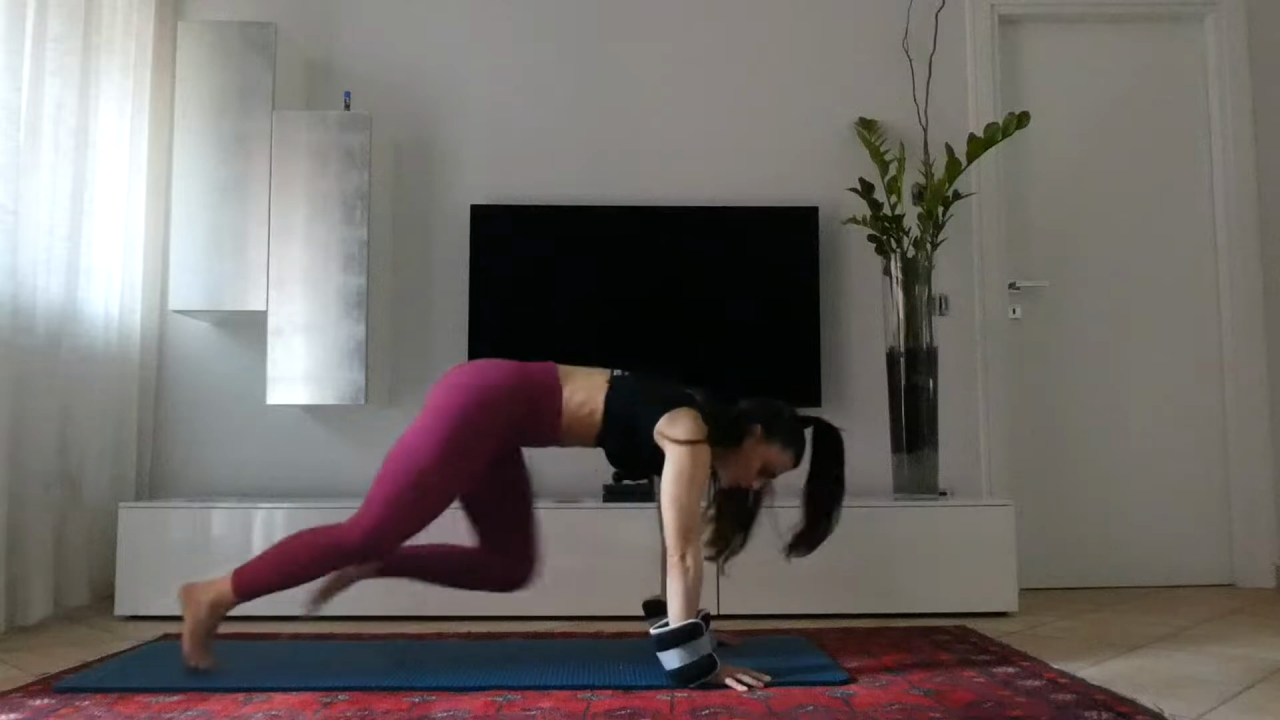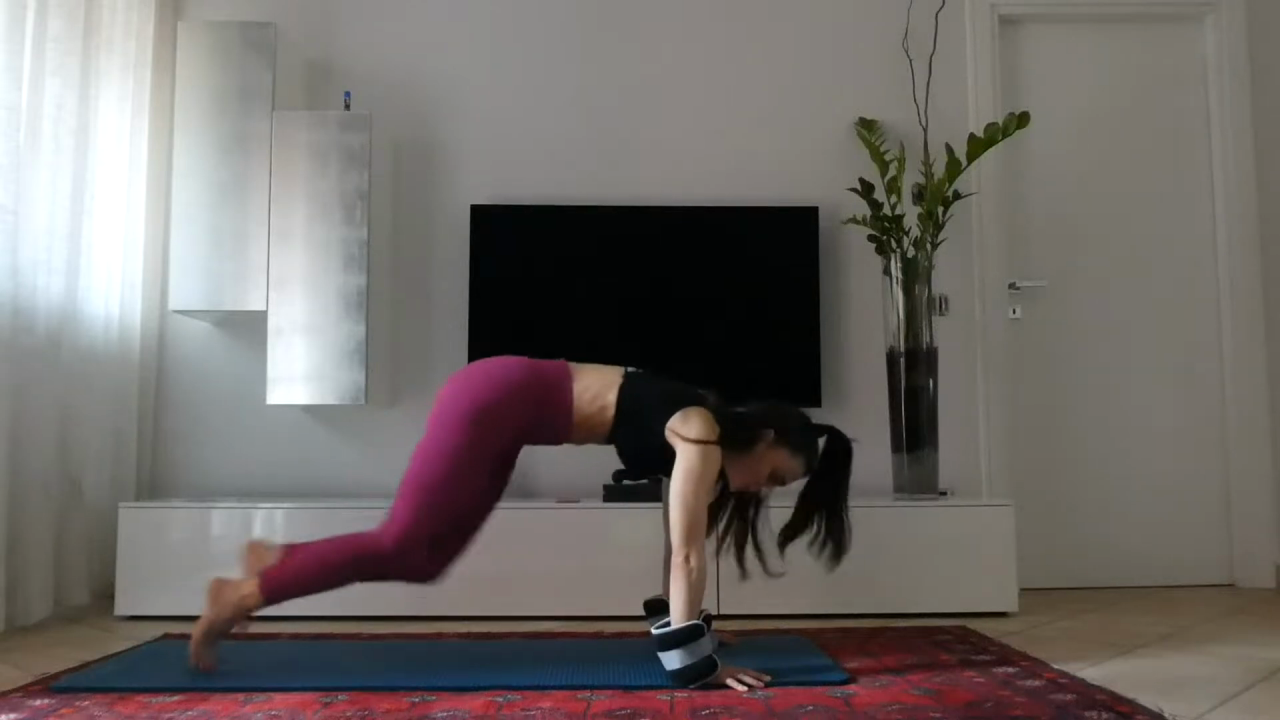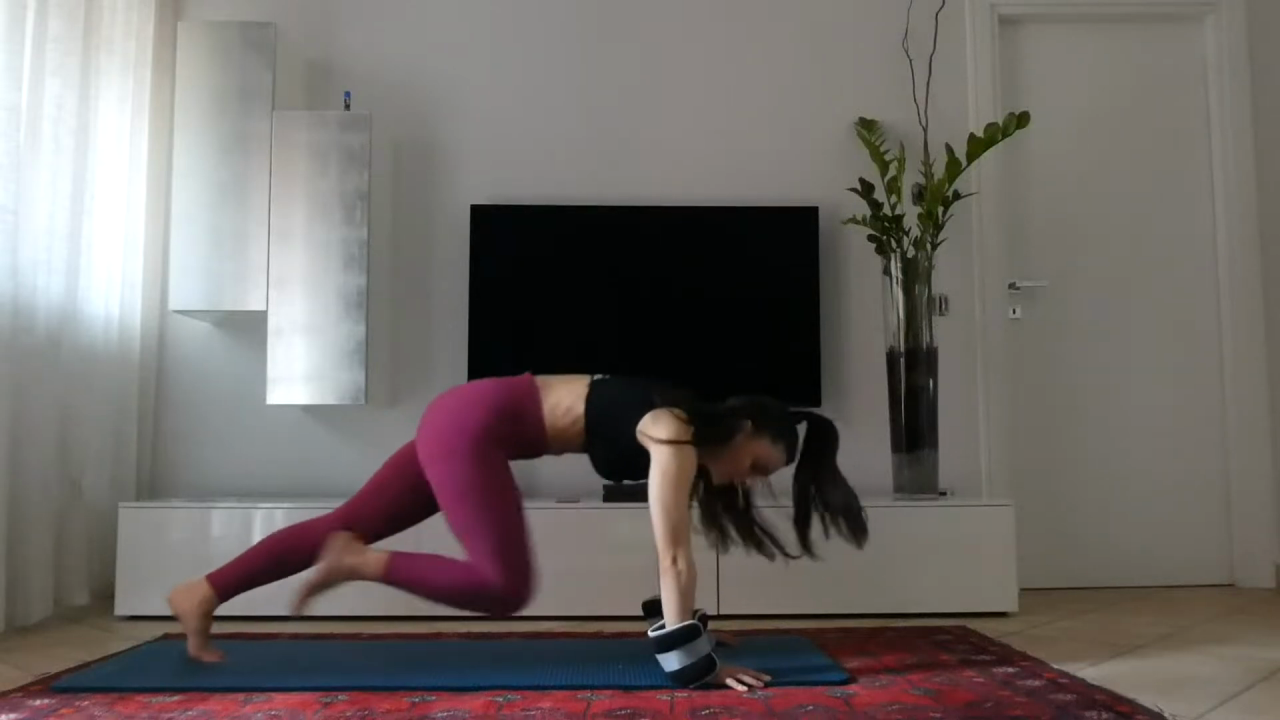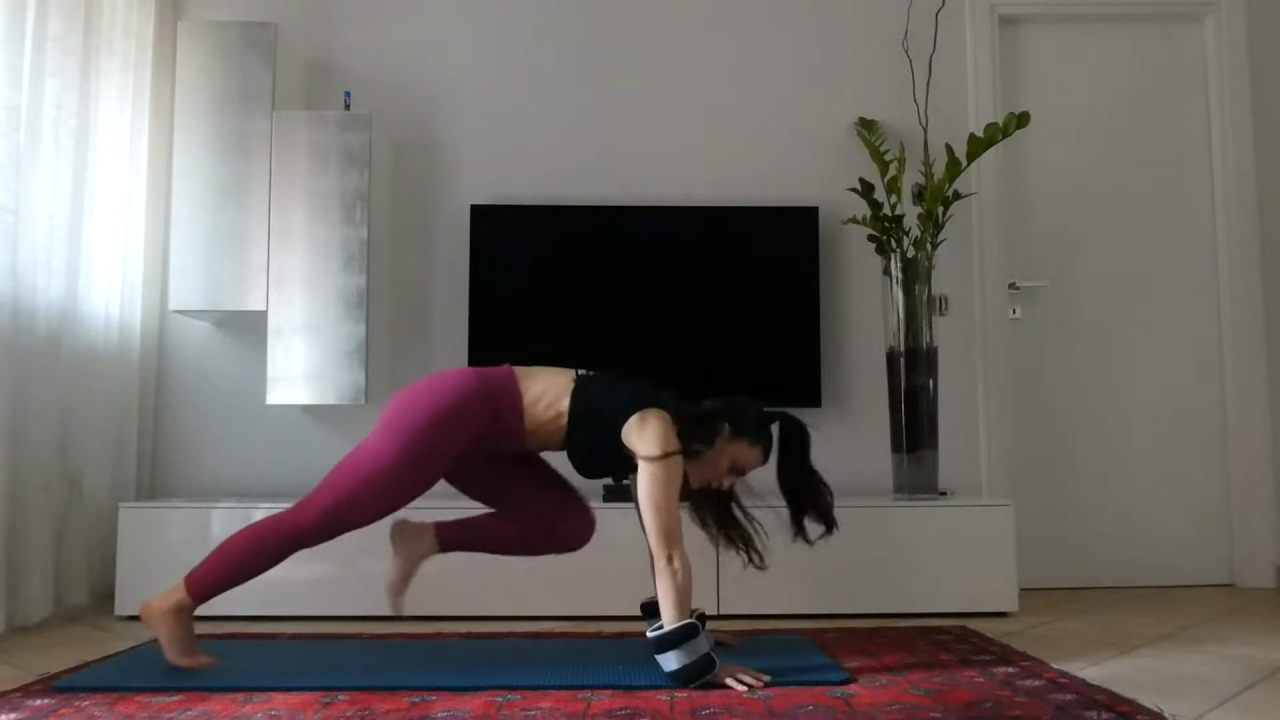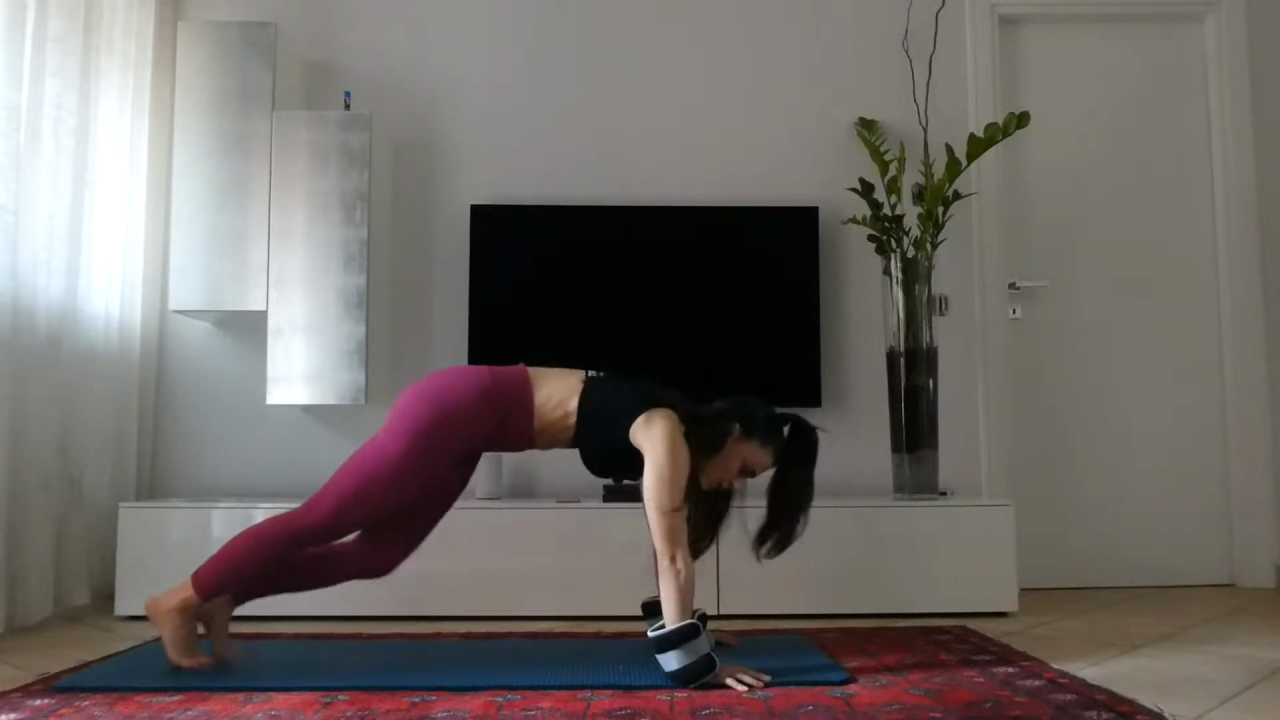
dt=0.4s
person 1, frame 1
left shoulder: (694, 437)
right shoulder: (693, 434)
left elbow: (681, 552)
right elbow: (681, 554)
left wrist: (688, 640)
right wrist: (692, 659)
left hip: (491, 408)
right hip: (484, 402)
left knee: (512, 570)
right knee: (371, 532)
left ankle: (362, 564)
right ankle: (214, 596)
person 1, frame 2
left shoulder: (698, 436)
right shoulder: (704, 432)
left elbow: (683, 550)
right elbow: (686, 553)
left wrist: (688, 635)
right wrist: (692, 659)
left hip: (502, 412)
right hip: (495, 400)
left knee: (422, 559)
right knee: (404, 545)
left ankle: (278, 563)
right ankle: (246, 594)
person 1, frame 3
left shoulder: (689, 435)
right shoulder: (676, 433)
left elbow: (671, 555)
right elbow: (673, 554)
left wrist: (688, 637)
right wrist: (692, 660)
left hip: (473, 426)
right hip: (472, 422)
left knee: (345, 525)
right knee: (503, 585)
left ankle: (201, 595)
right ankle: (358, 565)
person 1, frame 4
left shoulder: (667, 436)
right shoulder: (662, 434)
left elbow: (664, 556)
right elbow: (667, 557)
left wrist: (690, 636)
right wrist: (690, 658)
left hip: (469, 425)
right hip: (451, 411)
left knee: (570, 523)
right knee: (315, 517)
left ankle: (428, 538)
right ankle: (172, 605)
person 1, frame 5
left shoulder: (677, 438)
right shoulder: (670, 433)
left elbow: (673, 552)
right elbow: (671, 557)
left wrist: (687, 641)
right wrist: (692, 660)
left hip: (468, 419)
right hip: (459, 407)
left knee: (374, 554)
right knee: (322, 518)
left ankle: (226, 595)
right ankle: (180, 602)
